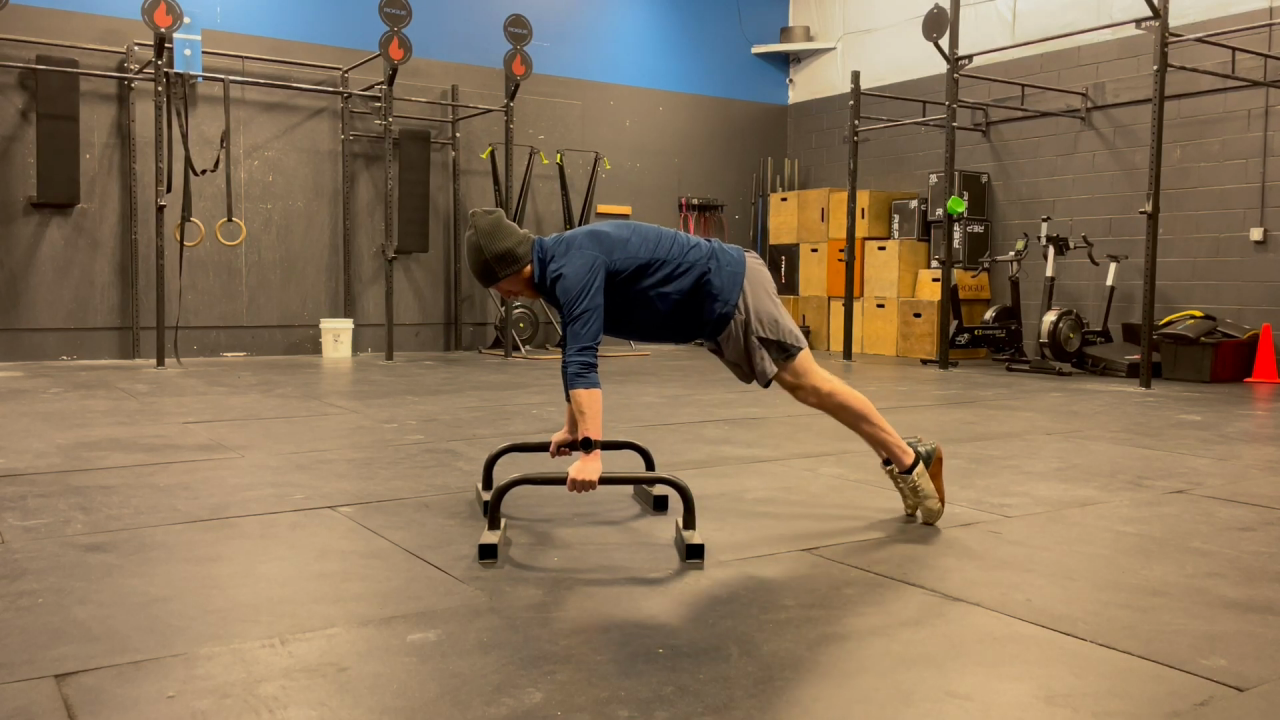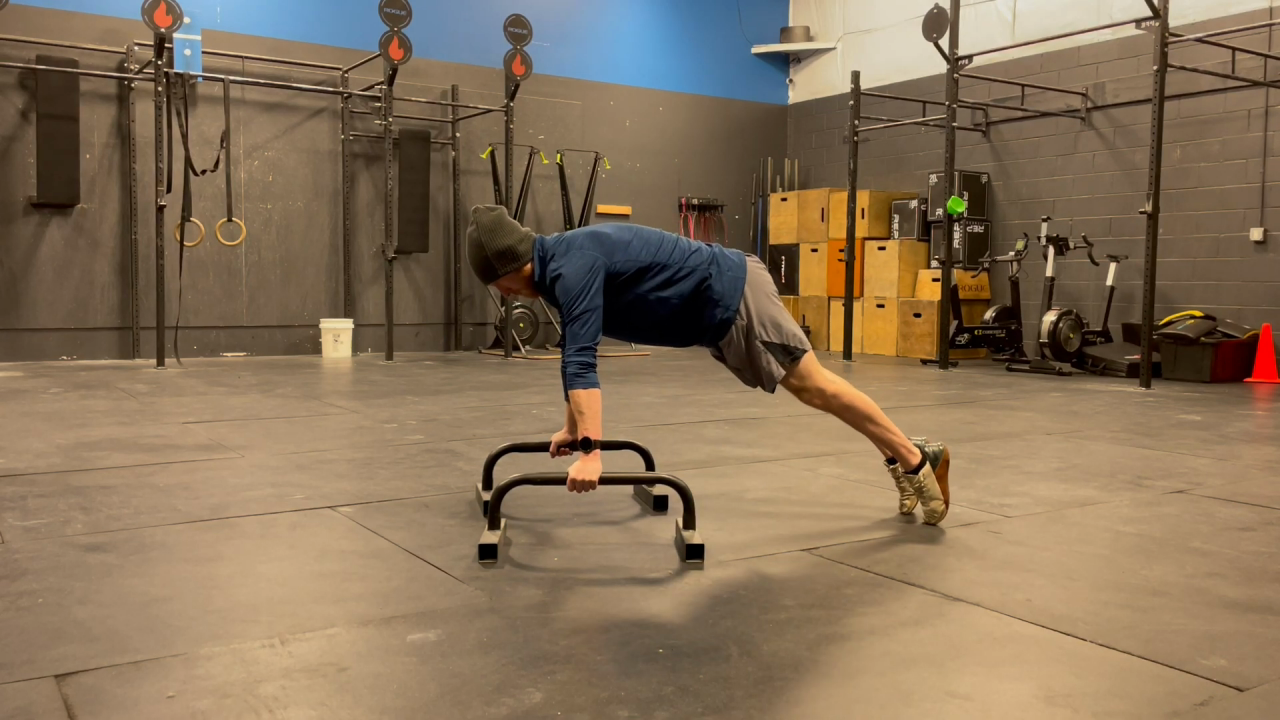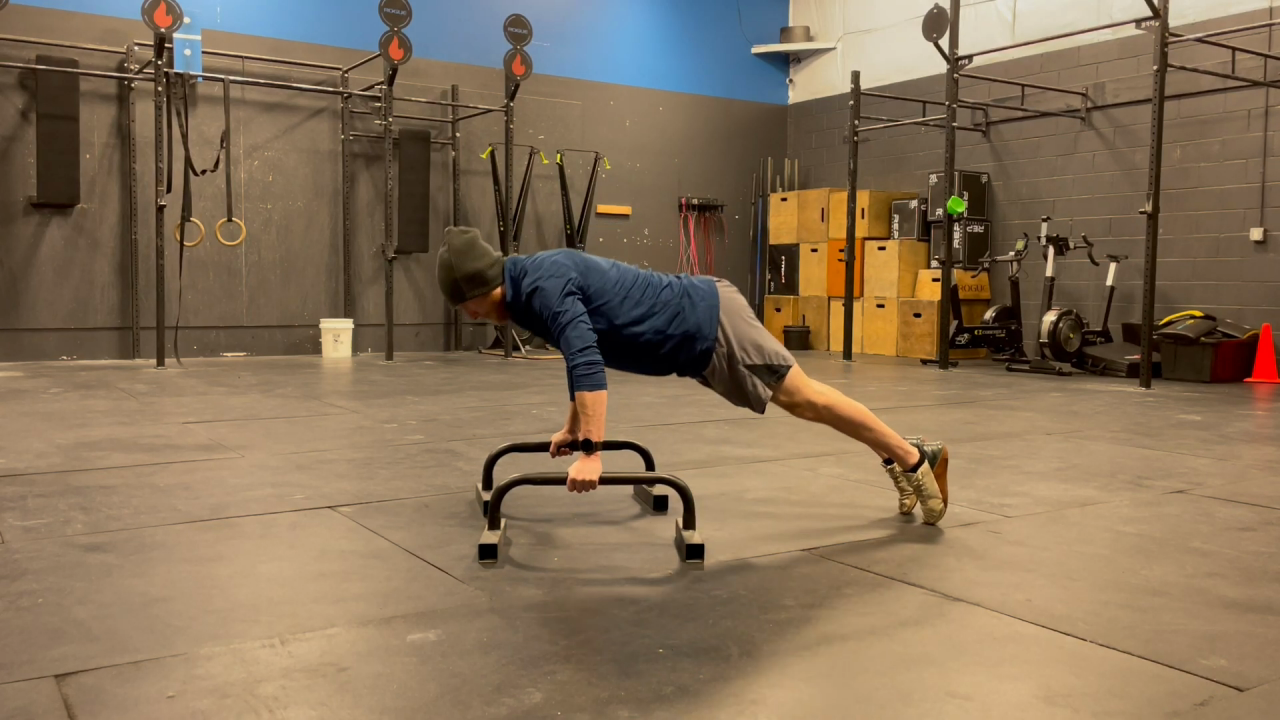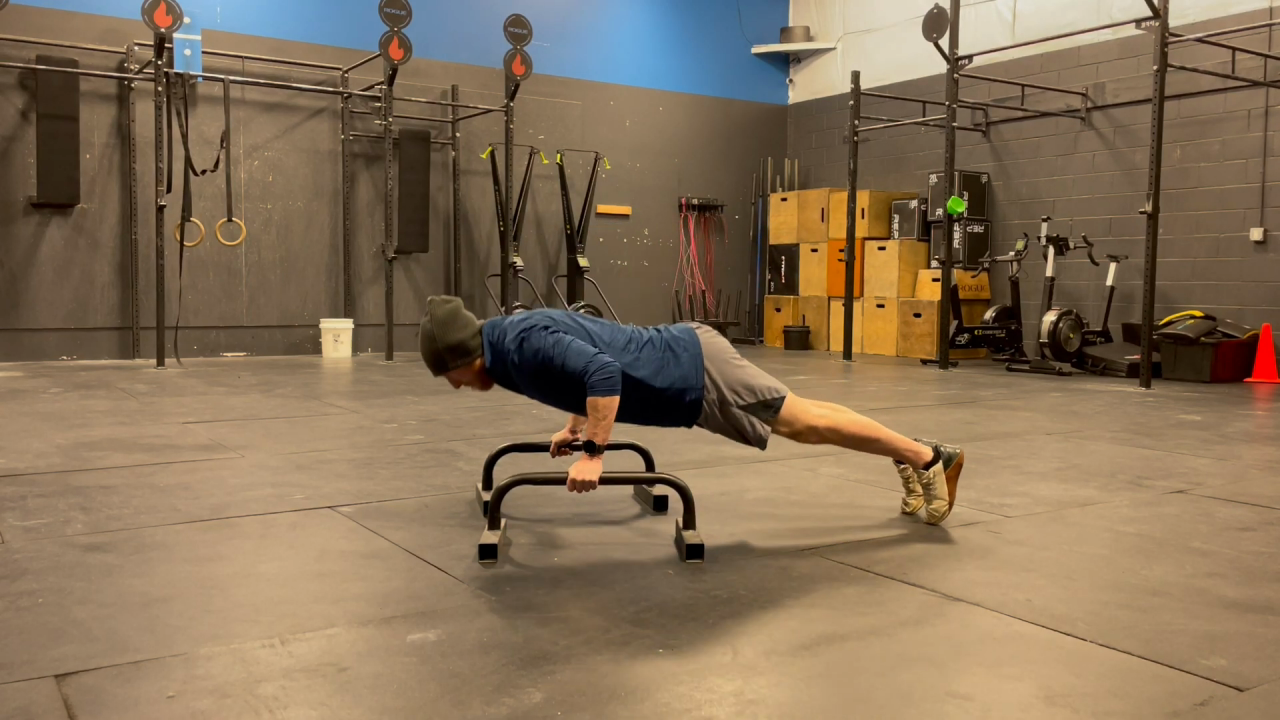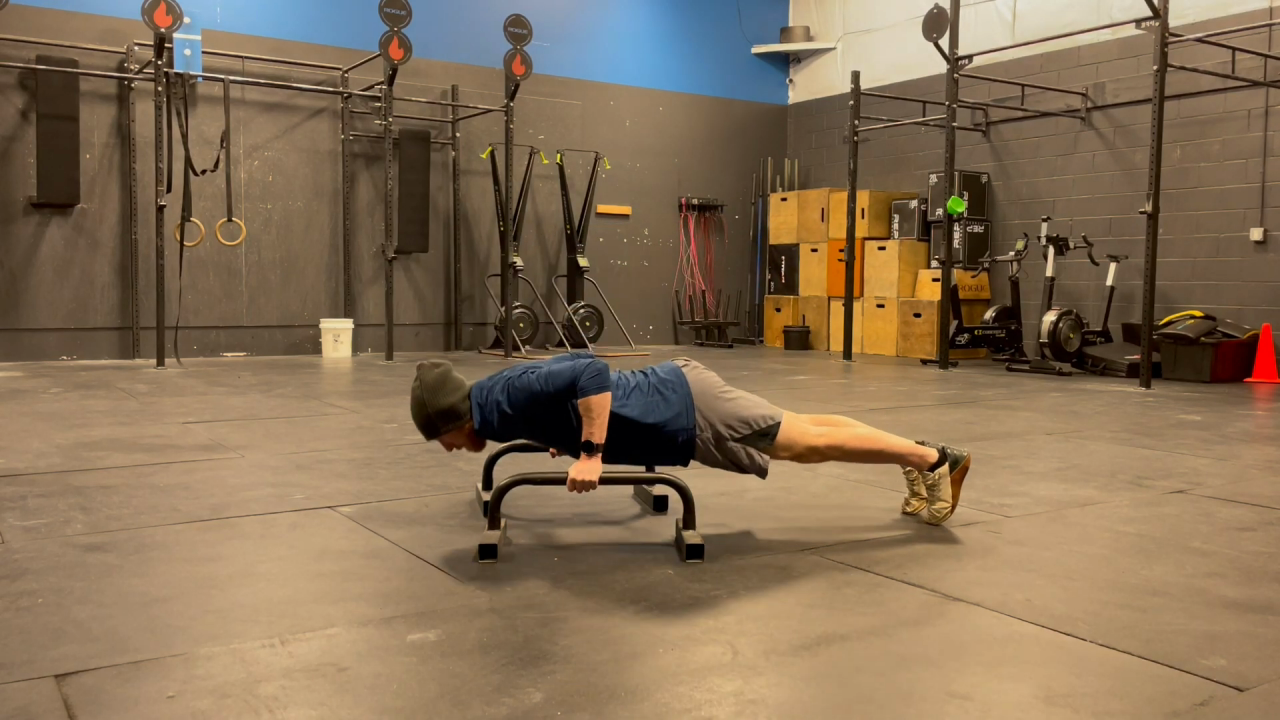
dt=0.4s
person 1, frame 1
left shoulder: (572, 268)
right shoulder: (561, 265)
left elbow: (583, 360)
right elbow: (576, 354)
left wrist: (590, 452)
right wrist: (572, 427)
left hip: (729, 289)
right hip: (720, 302)
left knee: (811, 384)
right knee: (805, 382)
left ankle: (910, 459)
right ankle: (898, 454)
person 1, frame 2
left shoulder: (571, 267)
right shoulder: (561, 264)
left elbow: (580, 360)
right elbow: (578, 355)
left wrist: (590, 452)
right wrist: (573, 427)
left hip: (730, 296)
right hip: (722, 306)
left knee: (815, 387)
right knee: (812, 387)
left ankle: (917, 460)
right ankle: (902, 457)
person 1, frame 3
left shoulder: (542, 284)
right shoulder: (534, 284)
left elbow: (586, 363)
right elbow: (584, 354)
left wrist: (590, 453)
right wrist: (573, 428)
left hip: (708, 326)
right hip: (700, 329)
left knee: (805, 400)
right knee: (801, 400)
left ankle: (914, 459)
right ankle: (899, 459)
person 1, frame 4
left shoulder: (522, 344)
right shoulder: (515, 338)
left elbow: (603, 373)
left wrist: (593, 455)
right wrist: (575, 428)
left hip: (696, 374)
right hip: (685, 363)
left knee: (808, 424)
right knee: (803, 419)
left ankle: (927, 457)
right ankle: (909, 457)
person 1, frame 5
left shoulder: (506, 401)
right shoulder: (504, 393)
left elbow: (592, 374)
right elbow: (578, 367)
left wrist: (591, 453)
right wrist: (569, 431)
left hip: (688, 412)
right hip: (676, 390)
left knee: (809, 443)
right knee: (801, 430)
left ankle: (932, 459)
right ankle: (915, 456)
